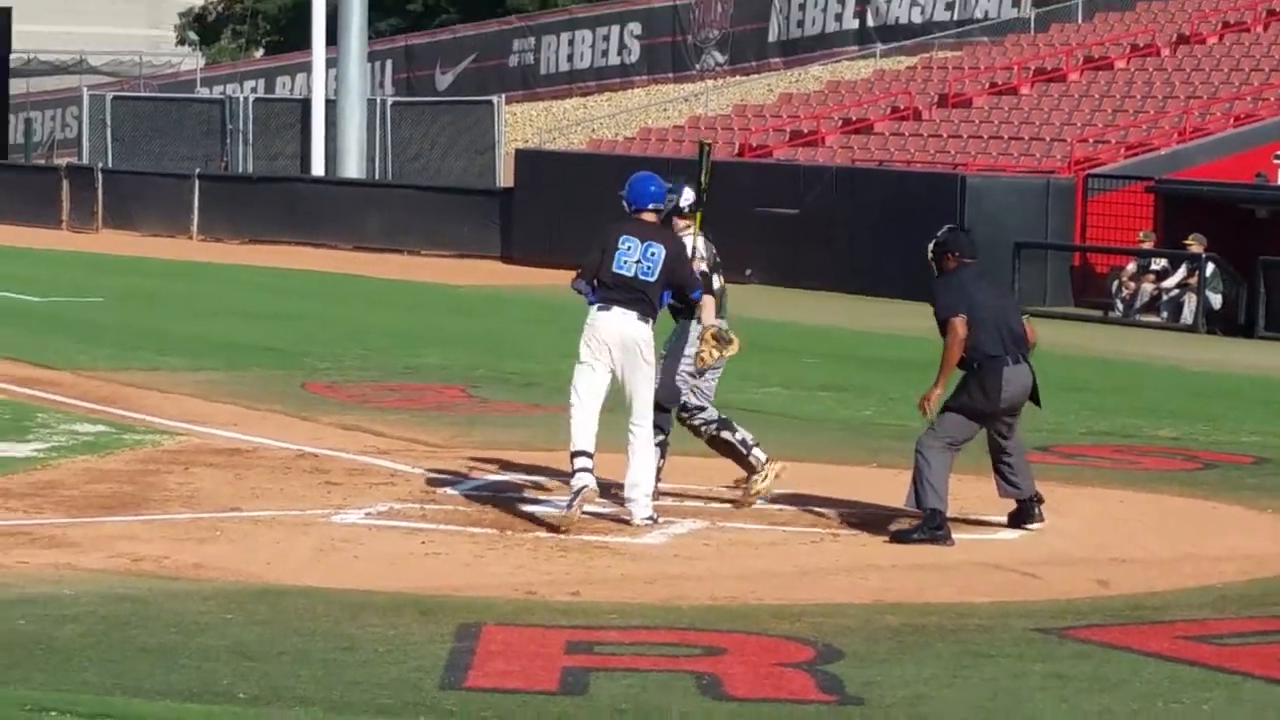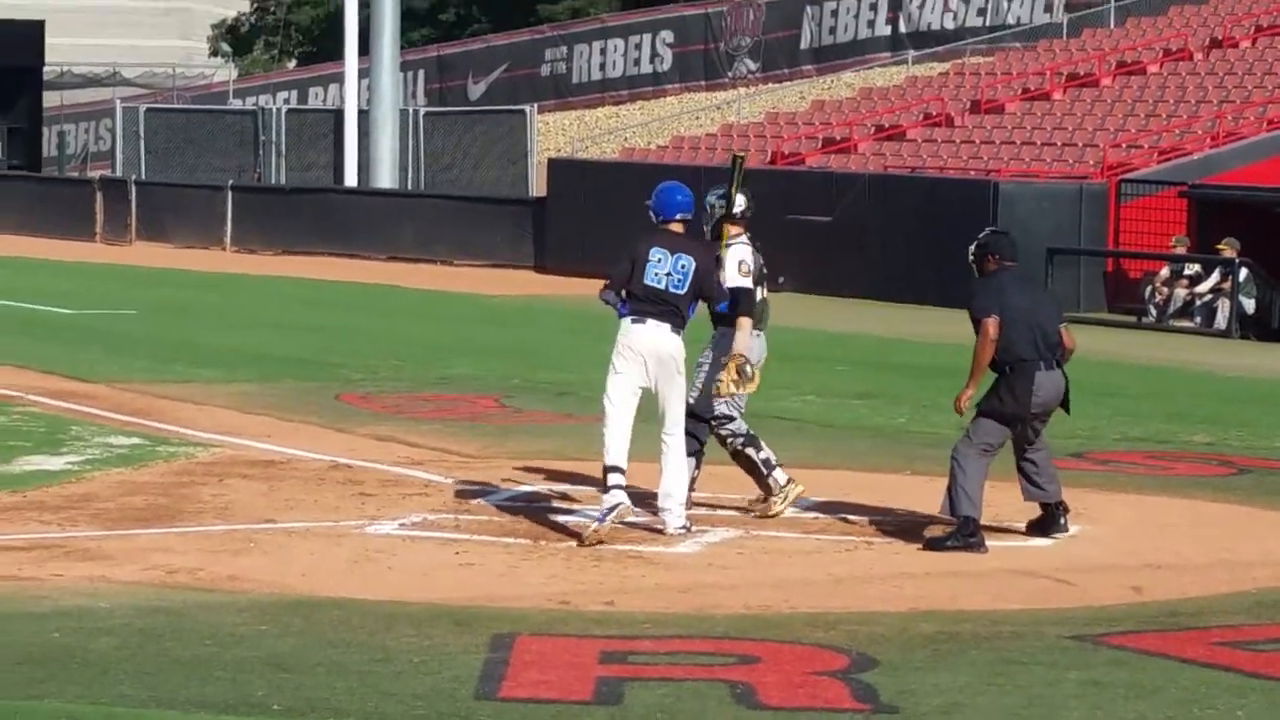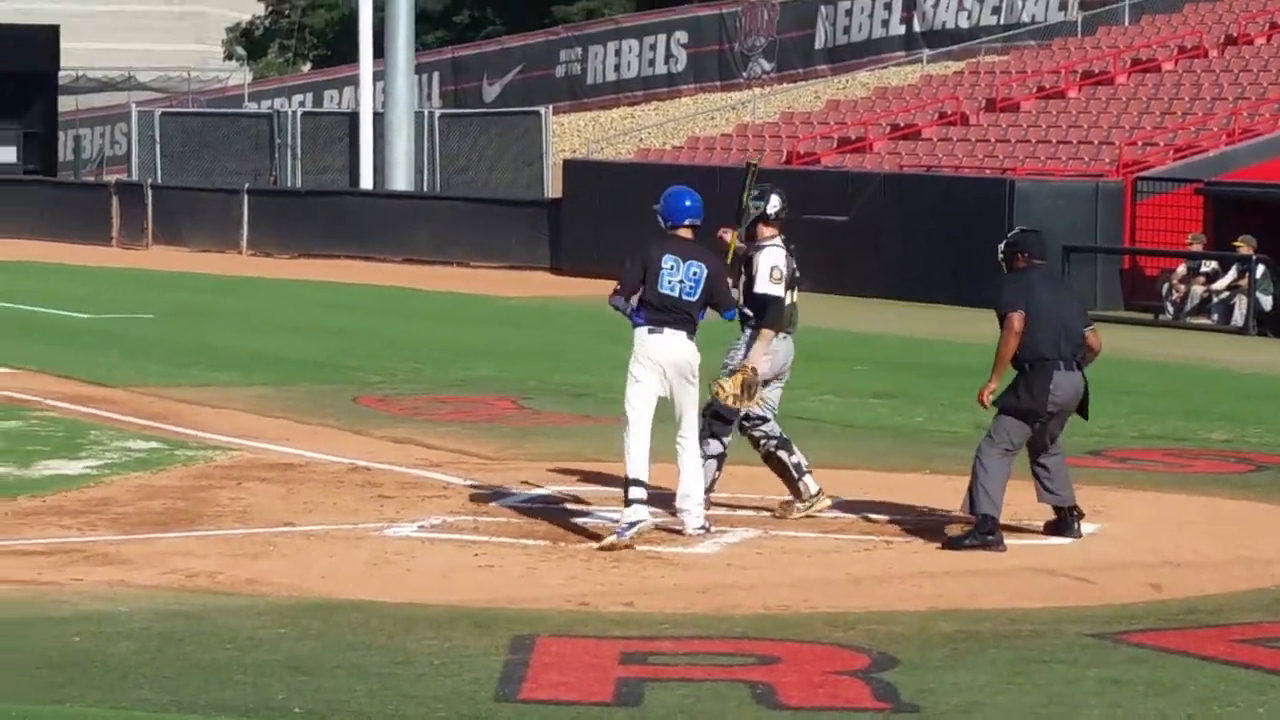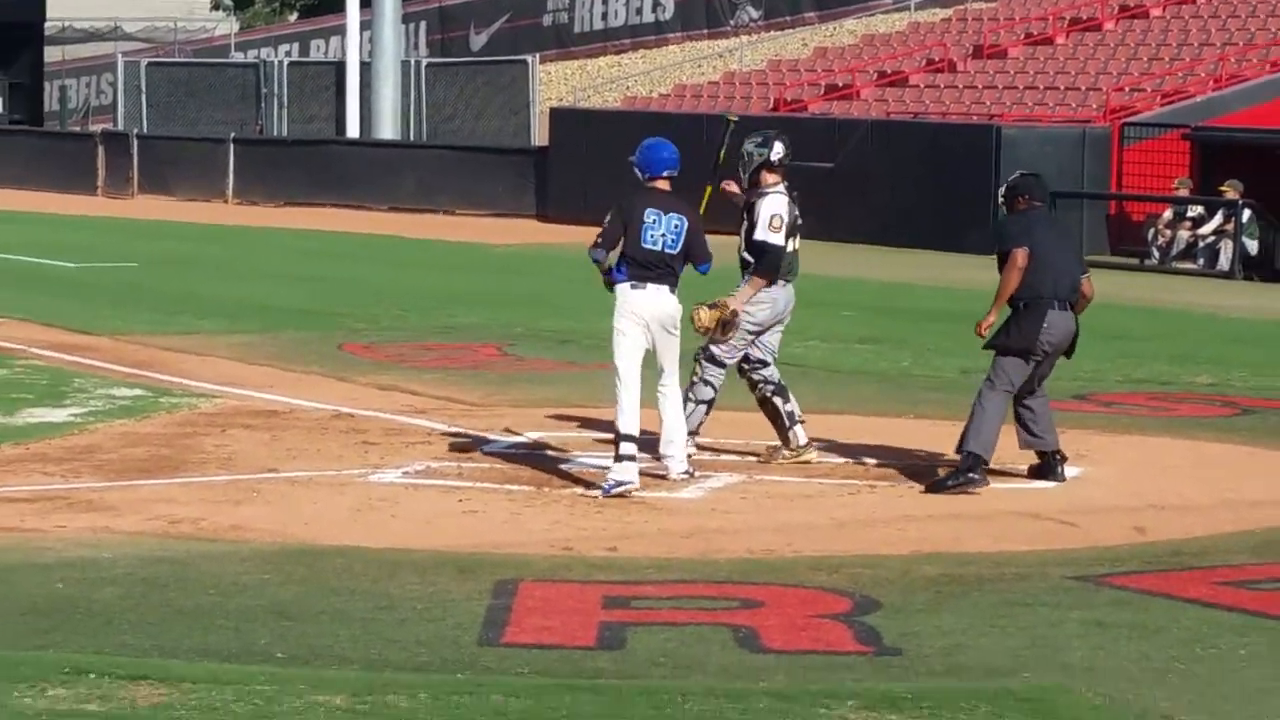
dt=0.1s
person 1, frame 1
left shoulder: (615, 232)
right shoulder: (672, 244)
left elbow: (580, 282)
right elbow: (696, 294)
left hip: (602, 322)
right hip: (638, 329)
left knee: (583, 407)
right knee: (641, 422)
left ankle: (583, 477)
right ankle: (640, 507)
person 1, frame 2
left shoulder: (643, 244)
right shoulder: (700, 254)
left elbow: (608, 292)
right elbow: (719, 304)
left hip: (635, 335)
right hip: (670, 341)
left knee: (617, 420)
right knee: (673, 431)
left ankle: (615, 497)
right ankle: (674, 516)
person 1, frame 3
left shoulder: (654, 251)
right shoulder: (710, 261)
left elbow: (618, 298)
right elbow: (729, 311)
left wrist: (638, 314)
left hip: (650, 343)
right hip: (684, 347)
left knee: (638, 429)
right knee: (688, 434)
left ankle: (636, 510)
right ankle: (692, 516)
person 1, frame 4
left shoulder: (632, 203)
right shoulder: (686, 212)
left elbow: (599, 250)
right elbow: (703, 265)
left wrist: (608, 273)
left hip: (633, 296)
right hip: (667, 299)
left knee: (628, 382)
right knee: (669, 382)
left ankle: (626, 469)
right ankle: (677, 462)
person 2, frame 1
left shoulder: (687, 243)
right shoulder: (698, 240)
left elbow: (703, 284)
left hip: (695, 331)
left knee: (660, 407)
right knee: (696, 412)
right ankle: (759, 464)
person 2, frame 2
left shoulder: (735, 250)
right shoulder: (743, 248)
left elbow: (745, 303)
left wrist: (739, 345)
left hip: (731, 342)
right hip: (749, 343)
left knee: (697, 418)
right knee: (727, 422)
right ankle: (778, 486)
person 2, frame 3
left shoulder: (768, 254)
right shoulder: (778, 251)
left elbow: (772, 309)
left wrist: (754, 356)
left hip: (759, 347)
right hip: (779, 347)
left knee: (717, 418)
right knee: (760, 423)
right ankle: (808, 493)
person 2, frame 4
left shoulder: (769, 202)
right shoulder: (783, 198)
left elbow: (770, 261)
left wrist: (738, 299)
right wrist: (743, 199)
left hip: (761, 294)
right hip: (783, 294)
left knee: (711, 361)
right knee: (760, 367)
left ankle: (683, 440)
right ankle: (797, 442)
person 3, frame 1
left shoulder: (948, 284)
right shoulder: (996, 286)
left elbow: (958, 333)
right elbow: (1030, 336)
left wrist: (938, 386)
left hip: (989, 379)
right hip: (1022, 376)
left knee: (934, 443)
right knee: (1004, 439)
left ankle: (934, 521)
right ankle: (1028, 505)
person 3, frame 2
left shoulder: (986, 286)
right shoulder: (1037, 289)
left elbow: (989, 334)
right elbow: (1068, 343)
left wrist: (970, 386)
left hip: (1020, 382)
right hip: (1054, 382)
left knee: (971, 450)
right knee: (1030, 445)
left ankle: (967, 529)
right ankle: (1053, 513)
person 3, frame 3
left shoulder: (1014, 283)
right shoulder: (1064, 289)
left elbow: (1014, 328)
right elbow: (1093, 344)
left wrist: (994, 379)
left hip: (1040, 380)
right hip: (1074, 382)
left knee: (994, 449)
right knee: (1044, 447)
left ankle: (986, 526)
right ankle: (1068, 516)
person 3, frame 4
left shoulder: (1014, 223)
right shoulder: (1063, 232)
left elbow: (1017, 262)
right elbow: (1086, 291)
left wrist: (993, 311)
left hip: (1033, 319)
right hip: (1065, 323)
left knee: (996, 390)
right knee: (1029, 390)
left ankle: (972, 466)
right ankle: (1051, 459)
